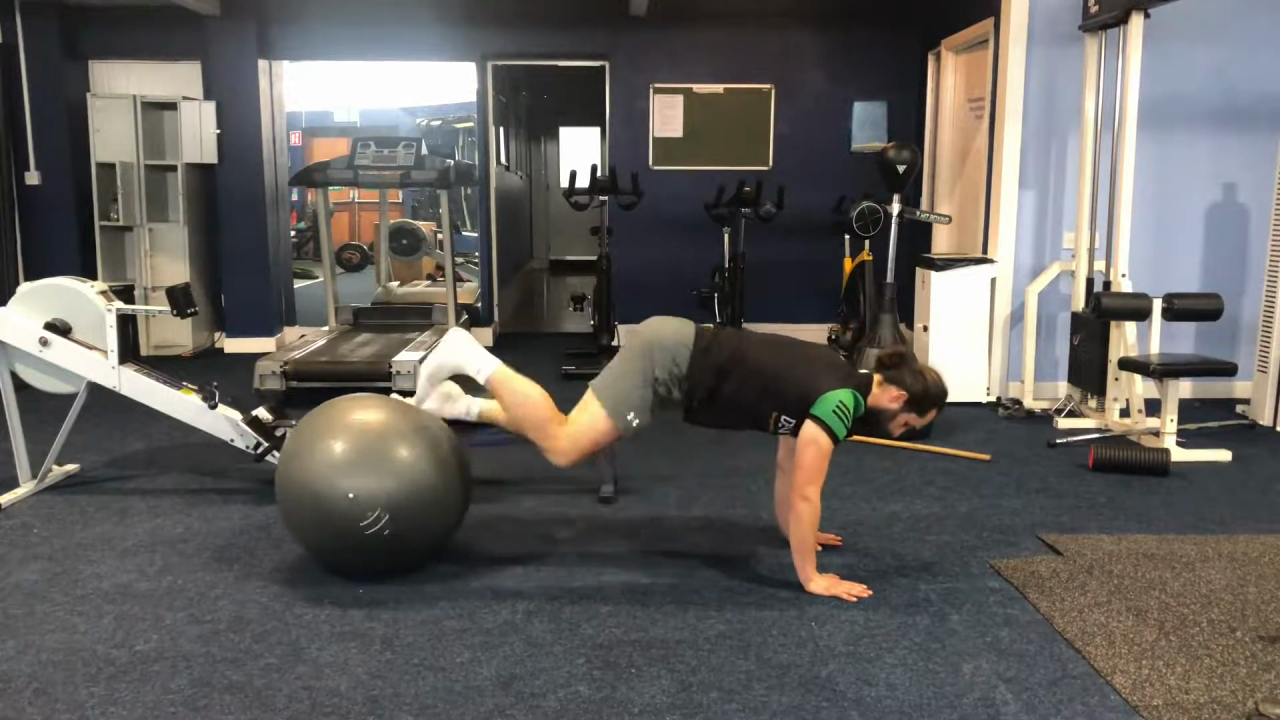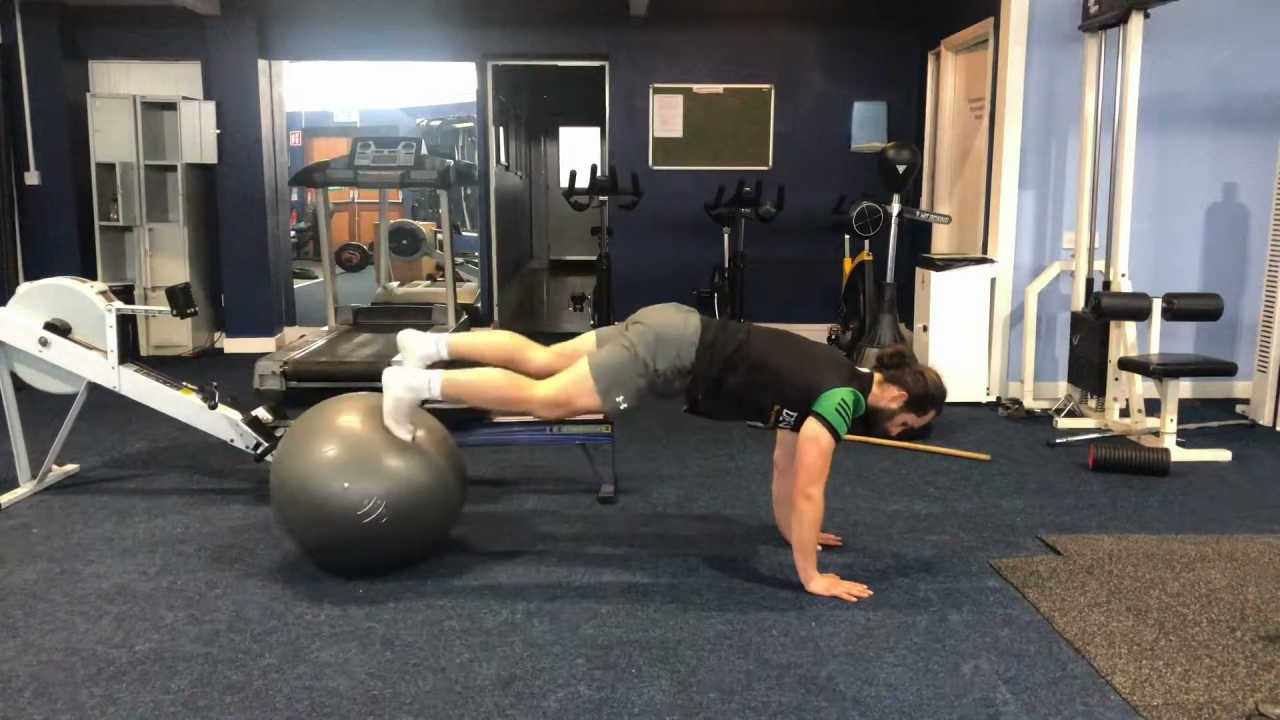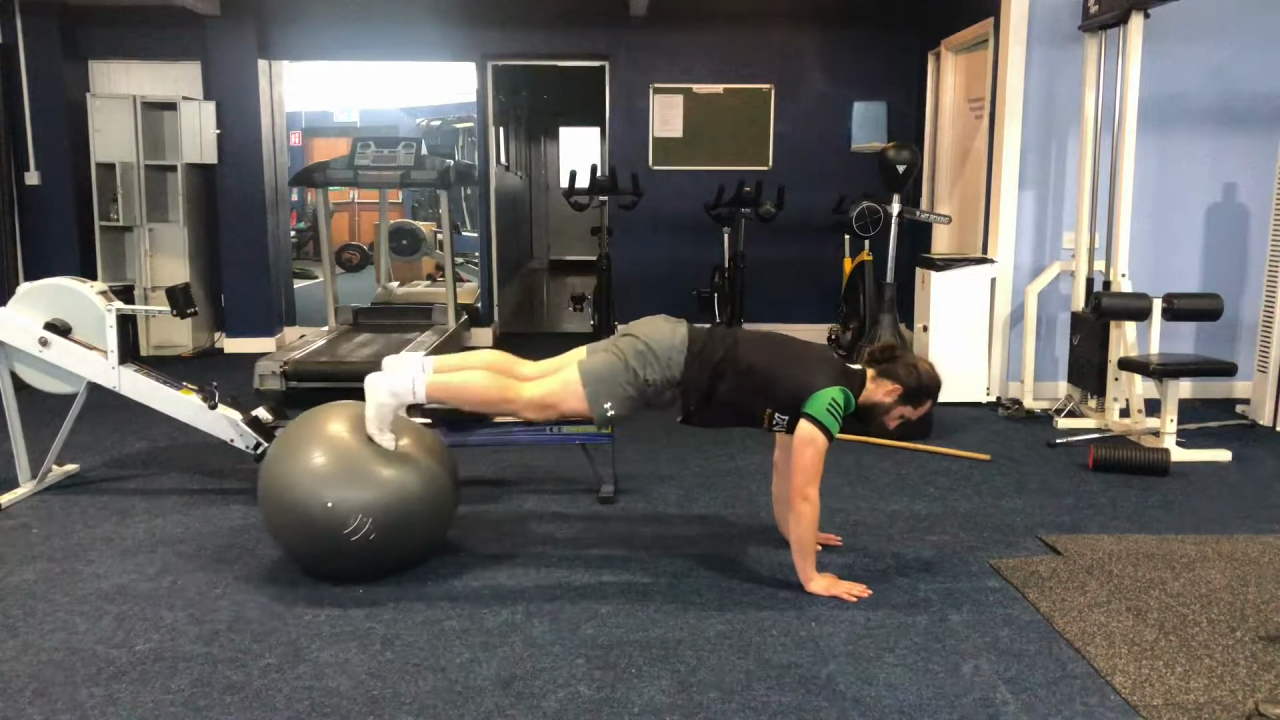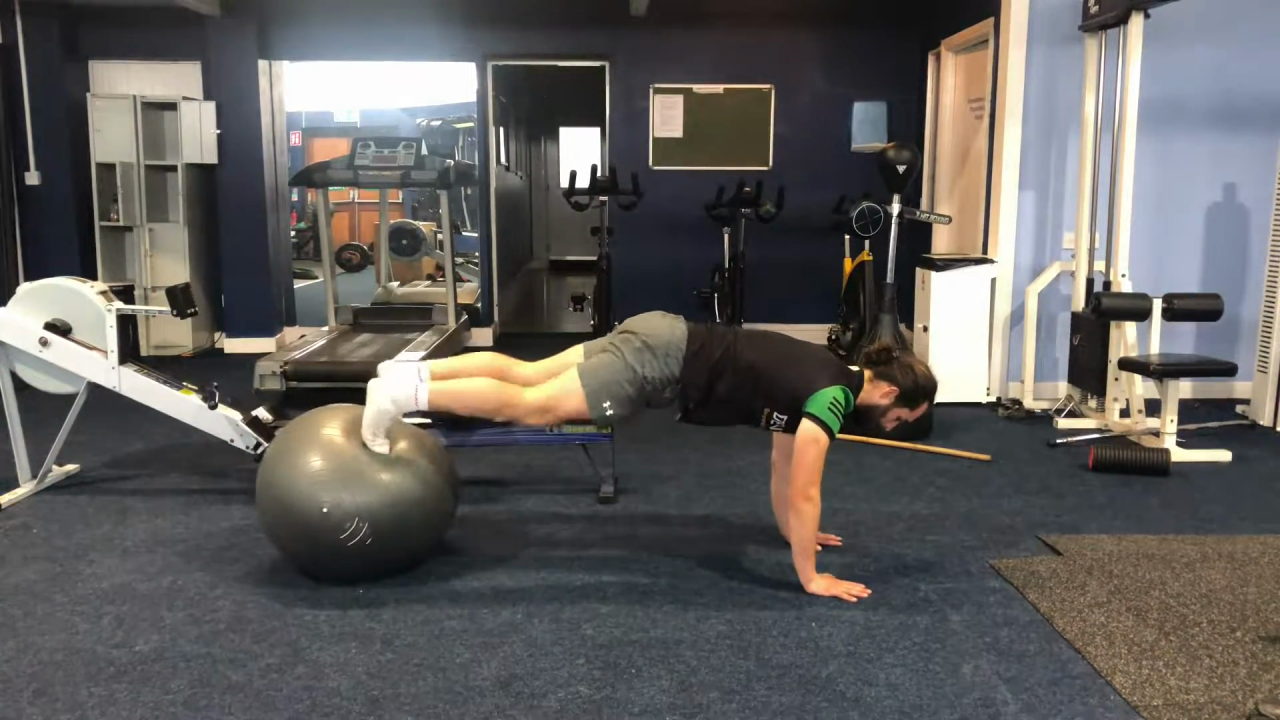
dt=0.3s
person 1, frame 1
left shoulder: (832, 381)
right shoulder: (840, 401)
left elbow: (785, 465)
right elbow: (805, 492)
left wrist: (794, 532)
right wrist: (811, 577)
left hip: (671, 343)
right hip: (669, 357)
left knee: (569, 434)
right knee: (563, 446)
left ankle: (462, 401)
right ankle: (471, 357)
person 1, frame 2
left shoulder: (825, 383)
right shoulder: (841, 400)
left elbow: (785, 465)
right elbow: (807, 492)
left wrist: (794, 534)
right wrist: (811, 577)
left hip: (675, 330)
right hip: (673, 348)
left knee: (540, 360)
right knee: (543, 400)
left ankle: (426, 347)
right ankle: (415, 383)
person 1, frame 3
left shoulder: (828, 375)
right shoulder: (832, 397)
left elbow: (783, 464)
right elbow: (804, 491)
left wrist: (793, 532)
right wrist: (811, 577)
left hip: (665, 340)
right hip: (663, 363)
left knee: (529, 372)
right knee: (529, 402)
left ankle: (412, 368)
right ankle: (403, 388)
person 1, frame 4
left shoulder: (823, 379)
right shoulder: (831, 397)
left elbow: (781, 461)
right elbow: (805, 492)
left wrist: (792, 532)
right wrist: (811, 578)
left hip: (663, 341)
right hip: (660, 357)
left knee: (527, 376)
right knee: (531, 409)
left ankle: (411, 379)
right ankle: (405, 392)
